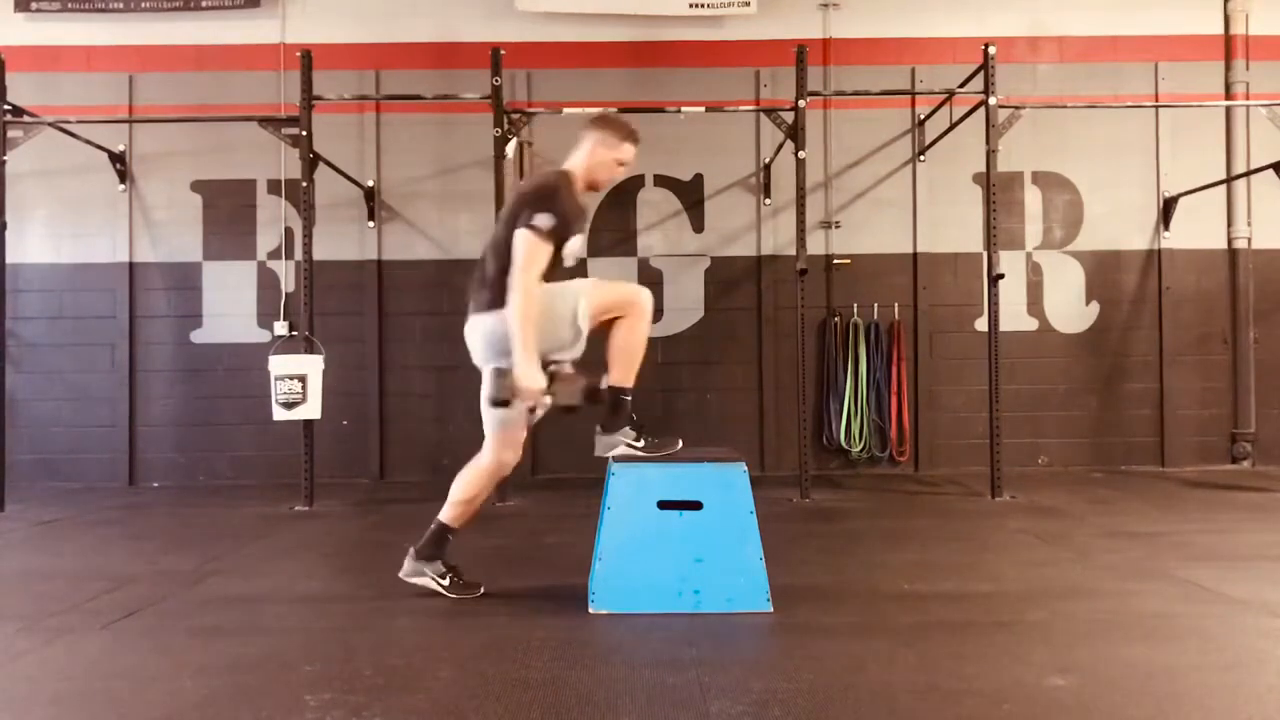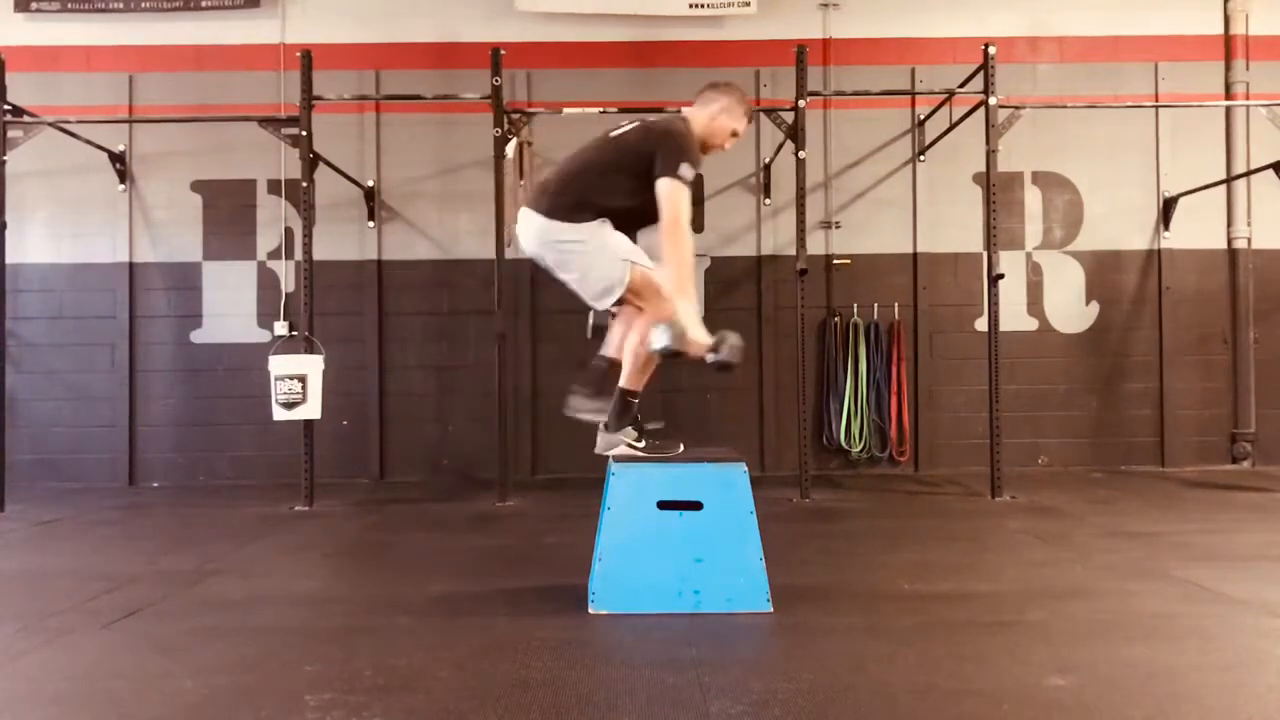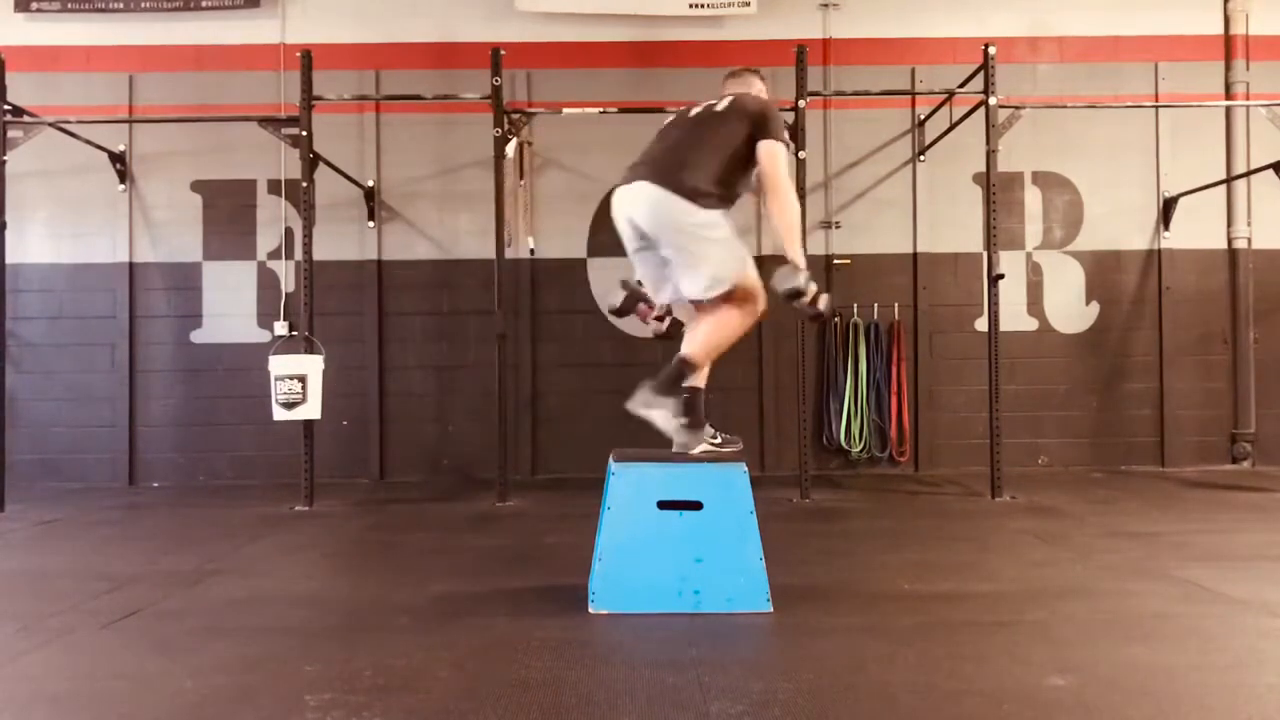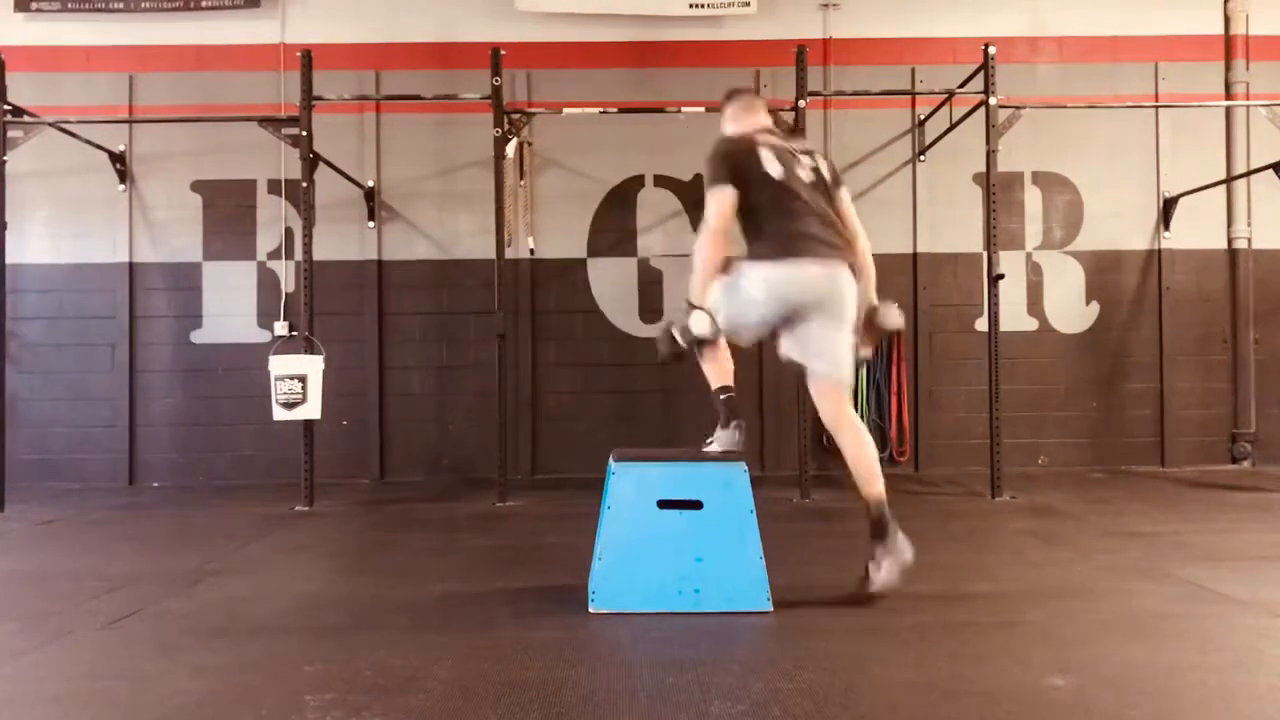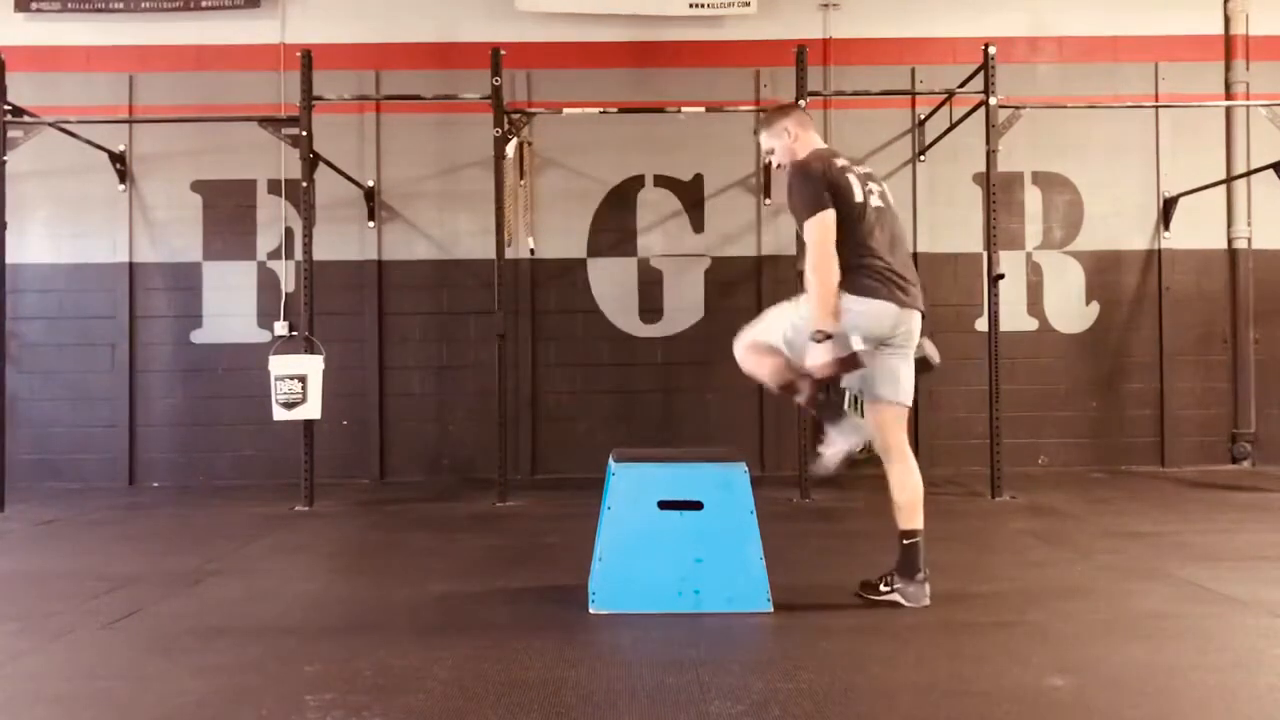
dt=0.4s
person 1, frame 1
left shoulder: (566, 201)
right shoulder: (552, 197)
right elbow: (524, 281)
left wrist: (536, 358)
right wrist: (529, 363)
left hip: (505, 323)
right hip: (506, 320)
left knee: (502, 453)
right knee: (635, 300)
left ankle: (428, 556)
right ankle: (617, 427)
person 1, frame 2
left shoulder: (658, 134)
right shoulder: (679, 142)
left elbow: (627, 209)
right elbow: (675, 233)
right wrist: (690, 319)
left hip: (542, 221)
right hip: (563, 225)
left knee: (644, 301)
right knee: (660, 305)
left ankle: (595, 389)
right ankle: (620, 427)
person 1, frame 3
left shoulder: (692, 116)
right shoulder: (761, 110)
right elbow: (777, 189)
left wrist: (646, 279)
right wrist: (798, 266)
left hip: (630, 198)
right hip: (678, 203)
left knee: (711, 310)
right knee: (748, 300)
left ankle: (692, 424)
right ankle: (661, 390)
person 1, frame 4
left shoulder: (729, 150)
right shoulder: (814, 156)
left elbow: (715, 230)
right elbow: (855, 233)
left wrist: (696, 308)
right wrist: (871, 302)
left hip: (777, 273)
right hip: (833, 278)
left knee: (709, 327)
right knee: (839, 414)
left ankle: (727, 420)
right ankle: (887, 539)
person 1, frame 5
left shoulder: (808, 173)
right shoulder: (864, 175)
left elbow: (823, 255)
left wrist: (820, 337)
left hip: (857, 303)
right hip: (904, 309)
left knee: (749, 348)
right knee: (894, 443)
left ankle: (836, 420)
right ankle: (912, 574)
